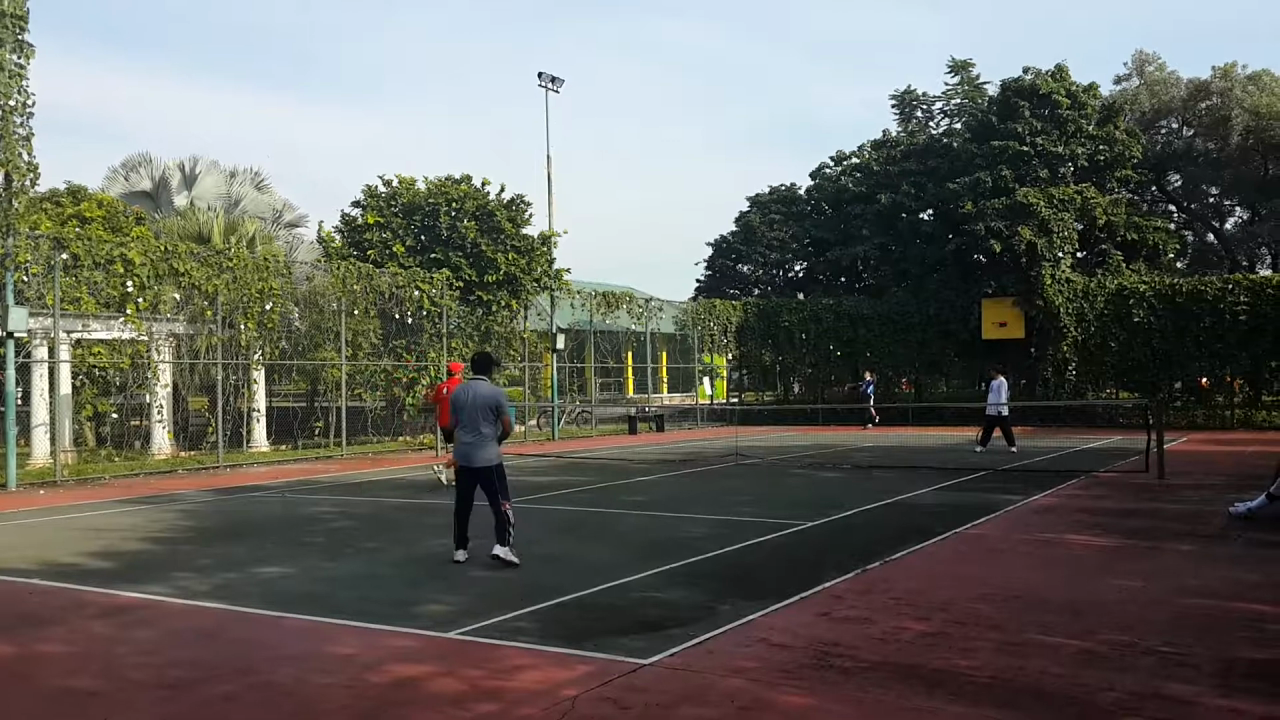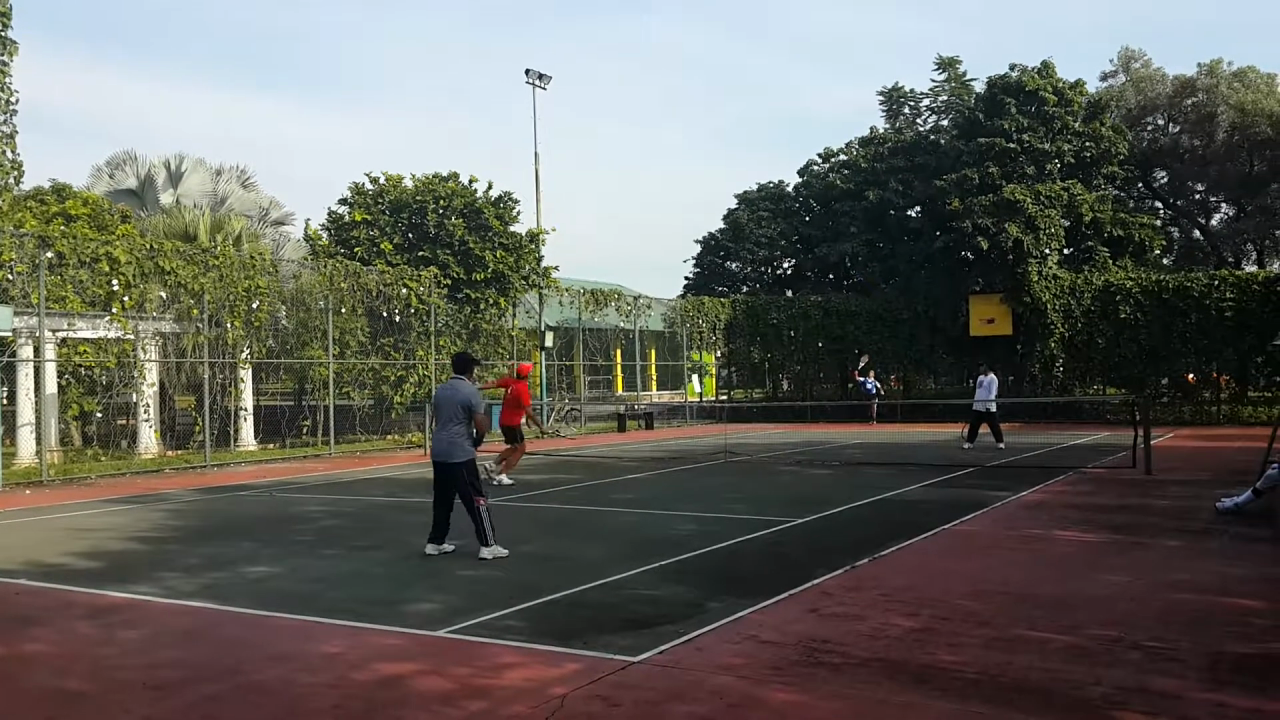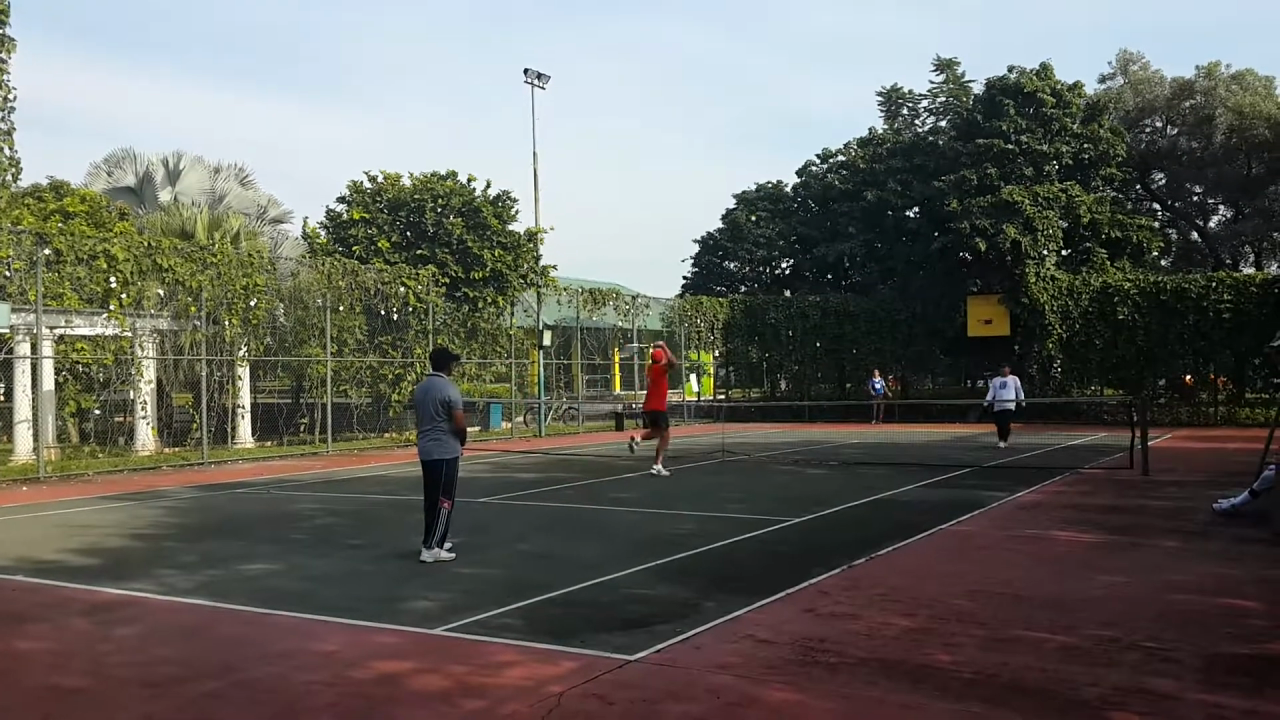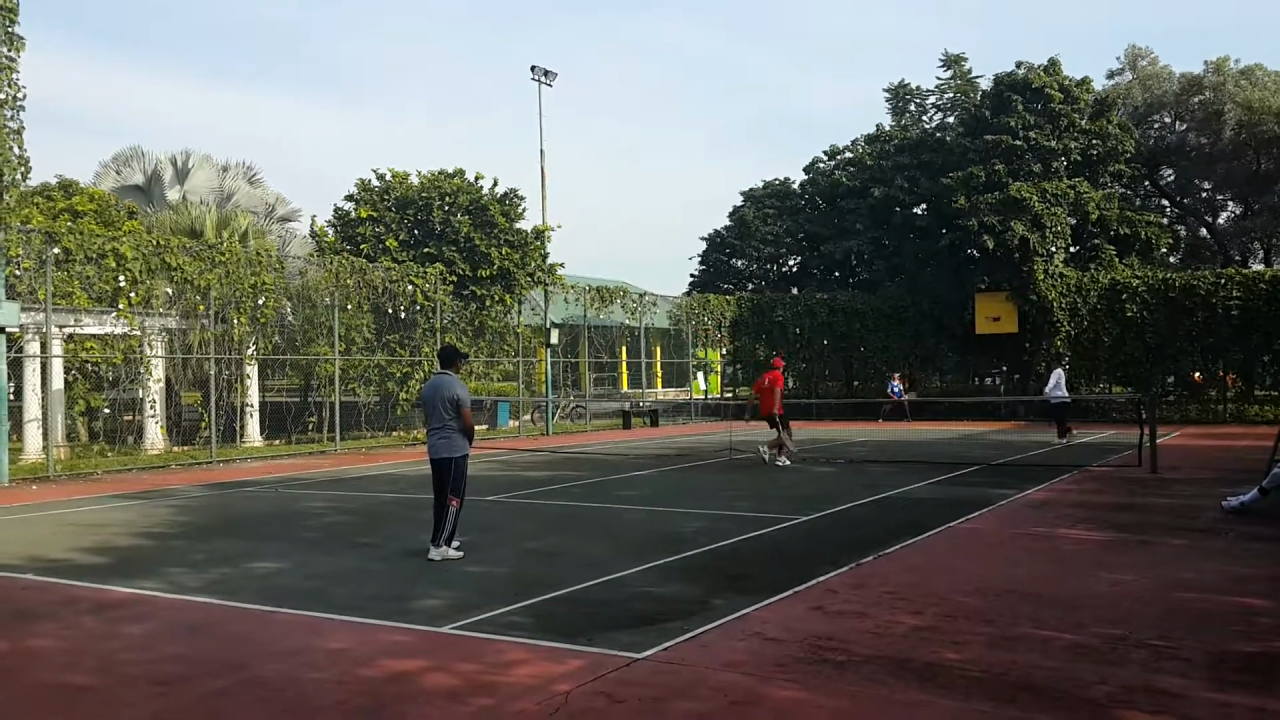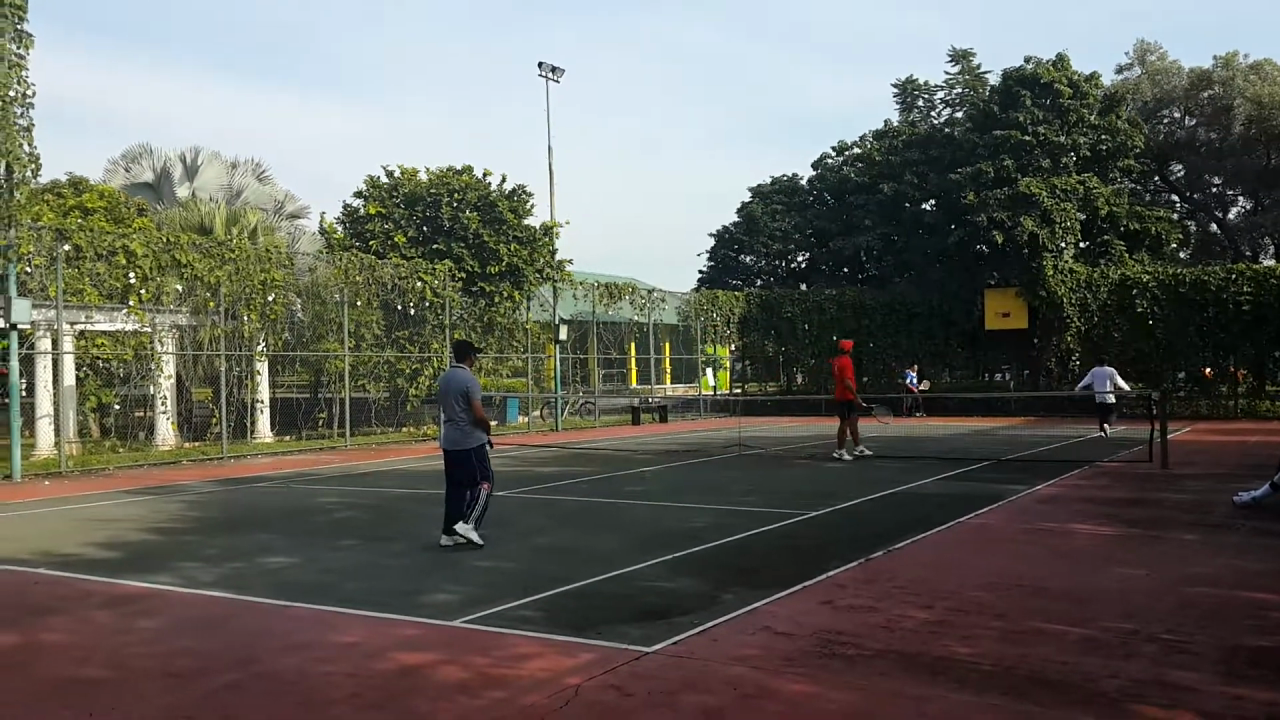
dt=0.7s
person 1, frame 1
left shoulder: (457, 392)
right shoulder: (496, 393)
left elbow: (451, 426)
right elbow: (507, 429)
left hip: (462, 457)
right hip: (488, 457)
left knee: (462, 505)
right knee: (501, 504)
left ankle: (460, 549)
right ankle: (502, 546)
person 1, frame 2
left shoulder: (439, 391)
right shoulder: (471, 392)
right elbow: (481, 427)
right wrist: (476, 442)
left hip: (438, 453)
right hip: (460, 454)
left knee: (442, 499)
right knee: (476, 498)
left ankle: (435, 542)
right ankle: (488, 546)
person 1, frame 3
left shoulder: (420, 388)
right shoulder: (449, 388)
right elbow: (460, 424)
right wrist: (461, 442)
left hip: (426, 450)
right hip: (445, 451)
left knee: (431, 499)
right knee: (443, 500)
left ankle: (434, 541)
right ankle: (430, 549)
person 1, frame 4
left shoulder: (428, 386)
right shoulder: (458, 386)
right elbow: (468, 423)
right wrist: (469, 441)
left hip: (434, 448)
right hip: (454, 449)
left knee: (441, 497)
right knee: (453, 498)
left ankle: (443, 540)
right ankle: (438, 547)
person 1, frame 5
left shoulder: (443, 378)
right shoulder: (469, 379)
right elbow: (479, 415)
right wrist: (487, 431)
left hip: (449, 441)
right hip: (470, 440)
left knee: (455, 488)
right knee: (483, 483)
